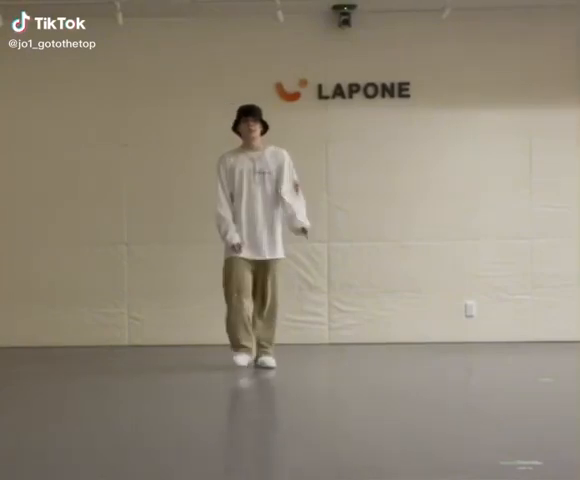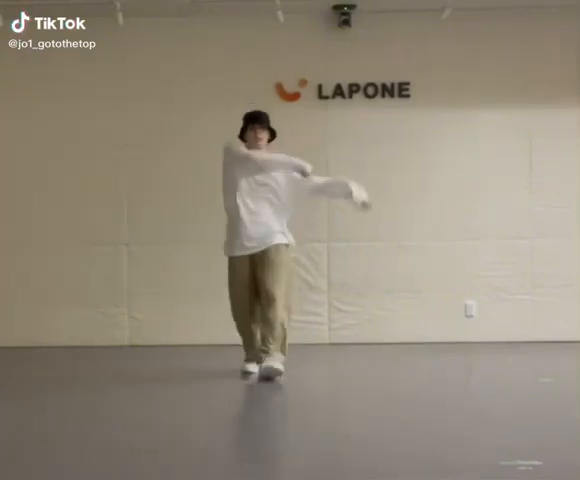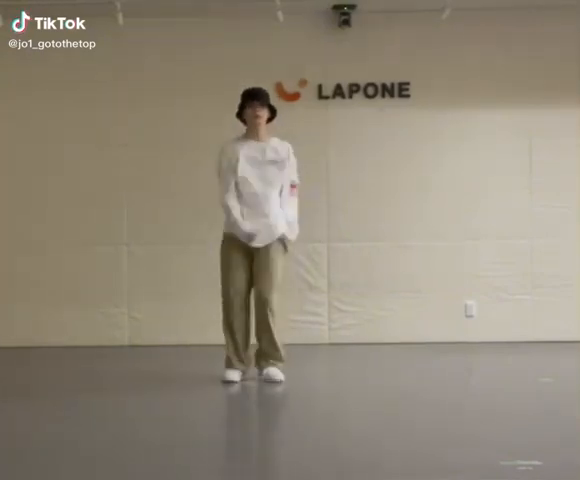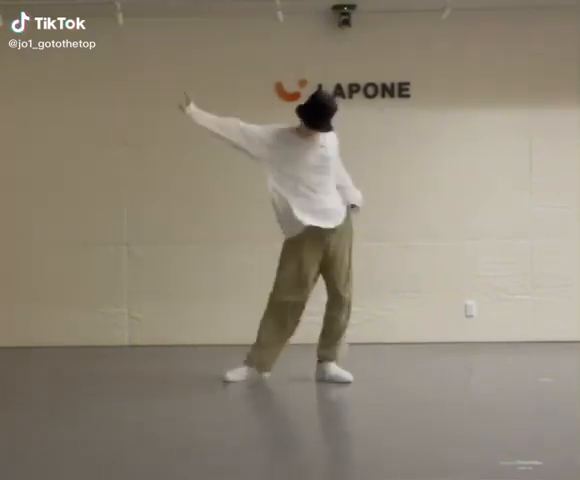
dt=1s
person 1, frame 1
left shoulder: (279, 156)
right shoulder: (227, 160)
left elbow: (290, 193)
right elbow: (223, 202)
left wrist: (299, 220)
right wrist: (230, 234)
left hip: (269, 242)
right hip: (240, 242)
left knee: (267, 300)
right knee: (237, 294)
left ankle: (264, 351)
right ankle: (243, 348)
person 1, frame 2
left shoulder: (283, 169)
right shoulder: (234, 153)
left elbow: (318, 184)
right elbow: (255, 159)
left wrist: (351, 189)
right wrist: (297, 163)
left hip: (273, 240)
right hip: (240, 244)
left knee: (274, 296)
right knee: (243, 307)
left ankle: (272, 357)
right ankle: (253, 356)
person 1, frame 3
left shoulder: (283, 149)
right shoulder: (230, 150)
left elbow: (290, 194)
right elbow: (226, 194)
left wrist: (288, 232)
right wrist: (240, 224)
left hip: (271, 235)
right hip: (236, 235)
left knee: (266, 298)
right knee: (234, 301)
left ankle: (270, 362)
right ankle: (237, 363)
person 1, frame 4
left shoulder: (331, 141)
right shoulder: (275, 138)
right elbow: (235, 129)
left wrist: (353, 197)
right wrist: (194, 111)
left hip: (338, 227)
right hip: (302, 232)
left knee: (341, 298)
right knee: (286, 299)
left ankle: (328, 363)
right ankle: (257, 363)
